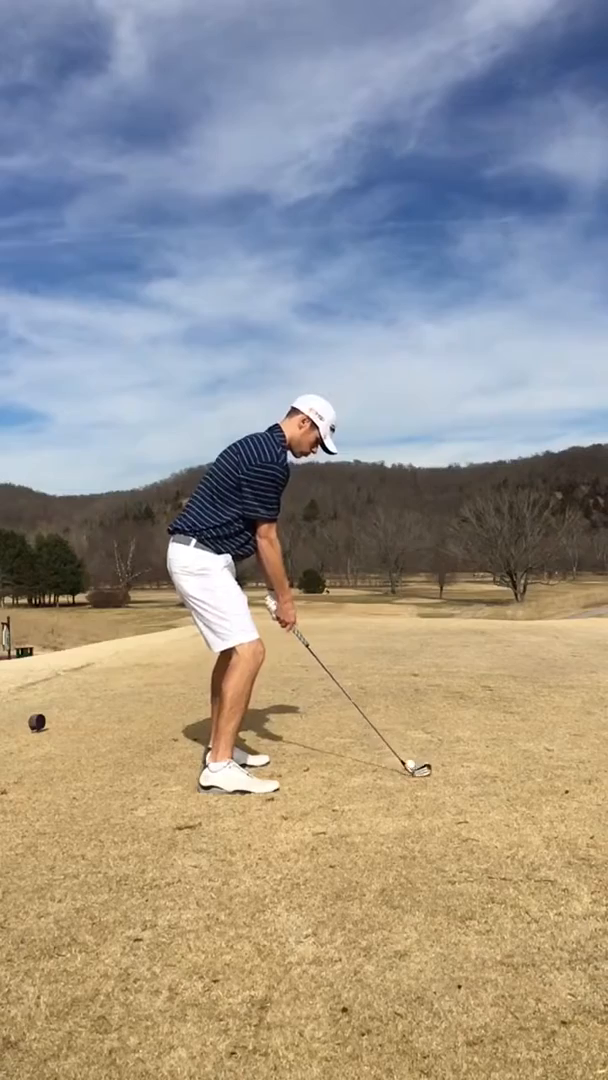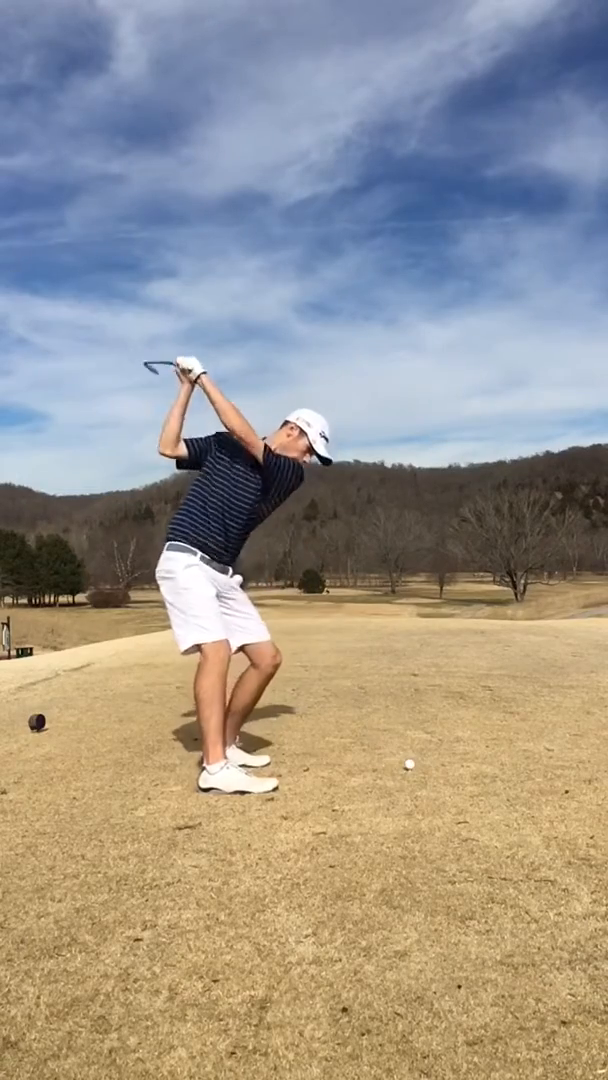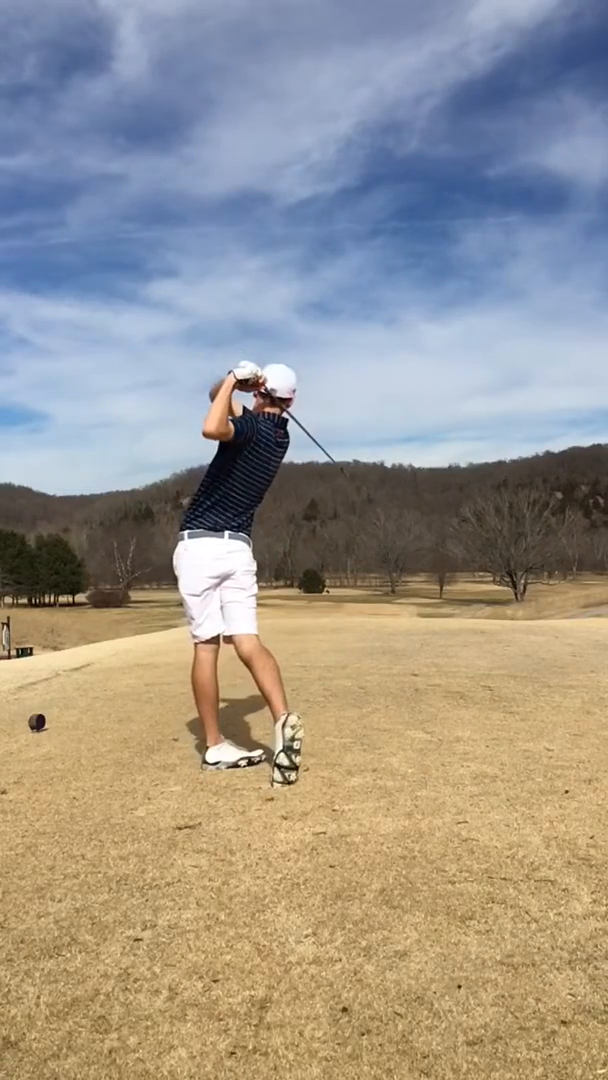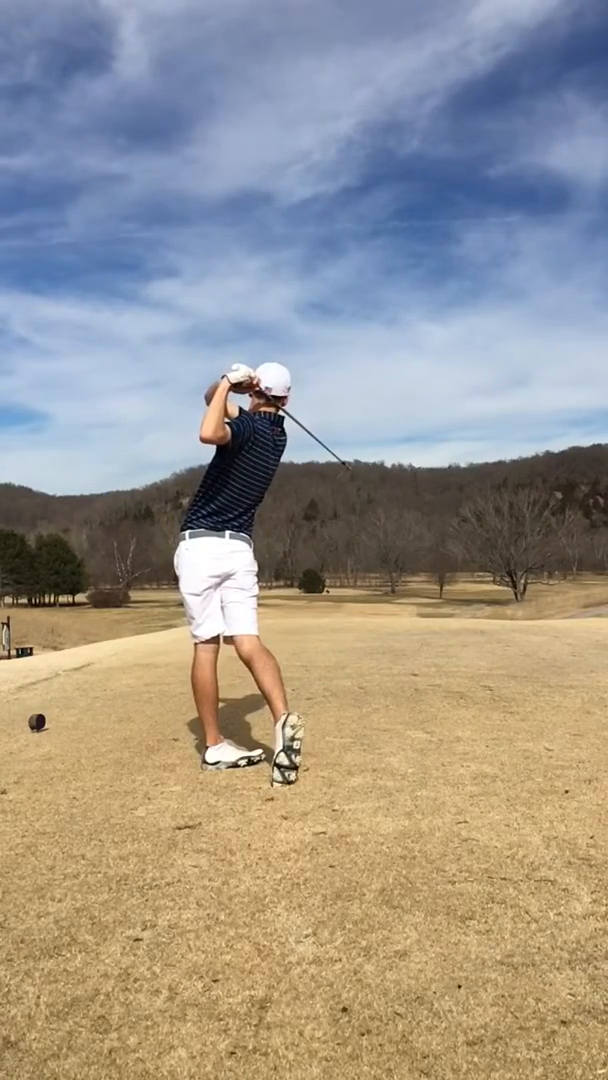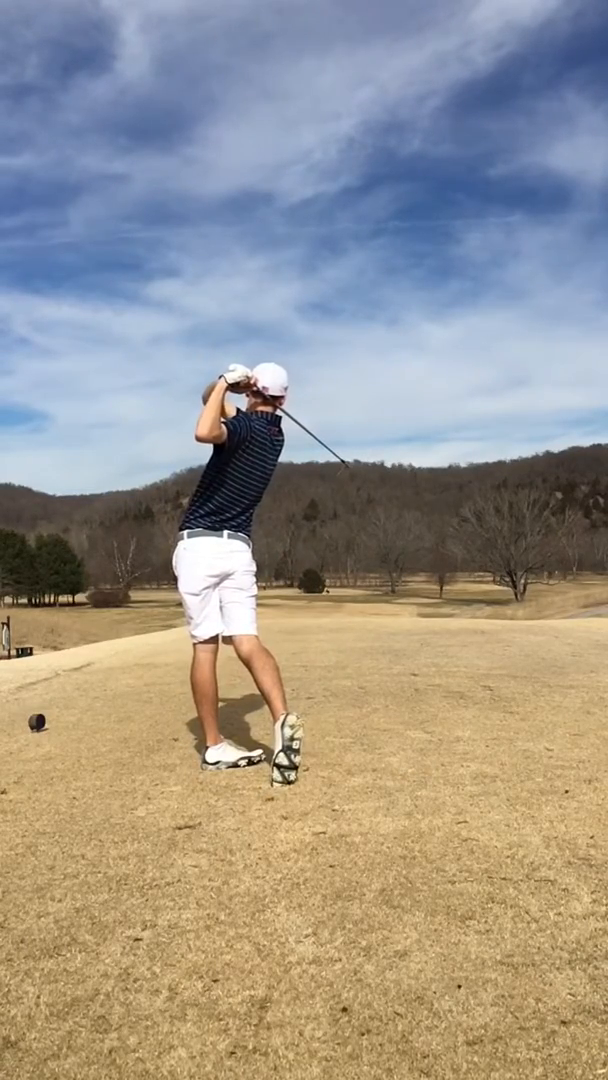
dt=1s
person 1, frame 1
left shoulder: (260, 449)
right shoulder: (268, 457)
left elbow: (260, 534)
right elbow: (266, 539)
left wrist: (276, 591)
right wrist: (285, 598)
left hip: (204, 558)
right hip: (201, 559)
left knee: (234, 650)
right knee: (248, 651)
left ankle: (219, 747)
right ankle: (220, 767)
person 1, frame 2
left shoulder: (289, 475)
right shoulder: (220, 447)
left elbow: (241, 431)
right elbow: (167, 447)
left wrist: (203, 379)
right wrist: (187, 391)
left hip: (221, 574)
right hip: (184, 563)
left knee: (267, 659)
right knee: (215, 649)
left ankle: (222, 735)
right ankle: (216, 767)
person 1, frame 3
left shoulder: (252, 426)
right shoulder: (280, 435)
left elbow: (212, 429)
right elbow: (219, 398)
left wrist: (235, 378)
right wrist: (233, 385)
left hip: (200, 546)
right hip: (237, 548)
left knee: (206, 645)
right knee: (248, 643)
left ankle: (215, 746)
right ankle: (283, 718)
person 1, frame 4
left shoulder: (248, 425)
right shoulder: (277, 433)
left elbow: (209, 434)
right elbow: (213, 399)
left wrist: (228, 382)
right wrist: (225, 387)
left hip: (201, 546)
right hip: (239, 548)
left knee: (206, 645)
right knee: (248, 643)
left ankle: (214, 746)
right ankle: (284, 719)
person 1, frame 5
left shoulder: (245, 426)
right shoulder: (275, 435)
left elbow: (205, 432)
right elbow: (213, 401)
left wrist: (225, 382)
right wrist: (223, 388)
left hip: (199, 546)
right hip: (238, 548)
left knee: (205, 646)
right knee: (248, 643)
left ankle: (214, 746)
right ankle: (283, 719)
